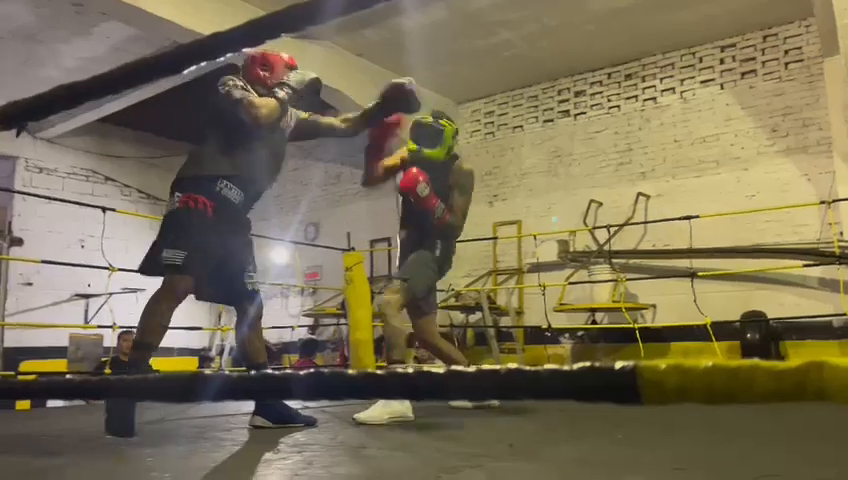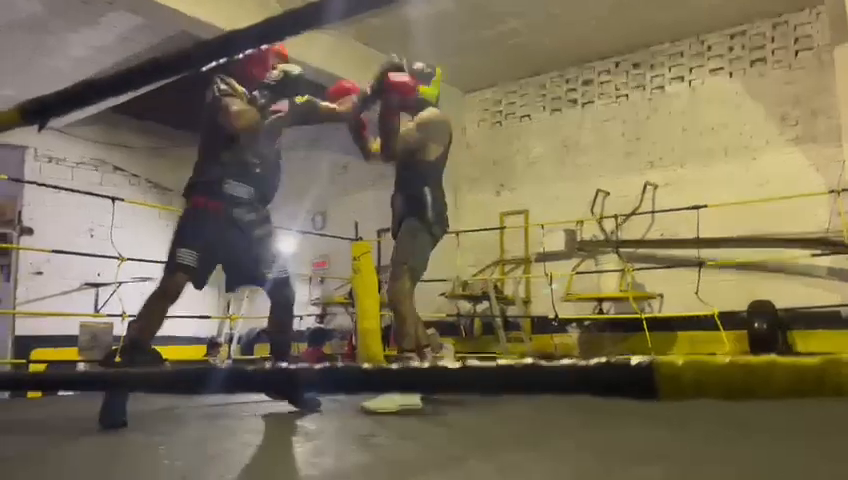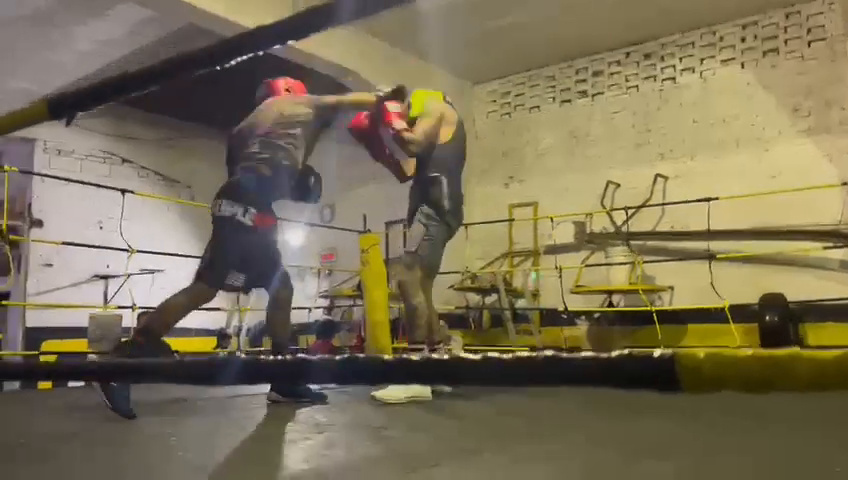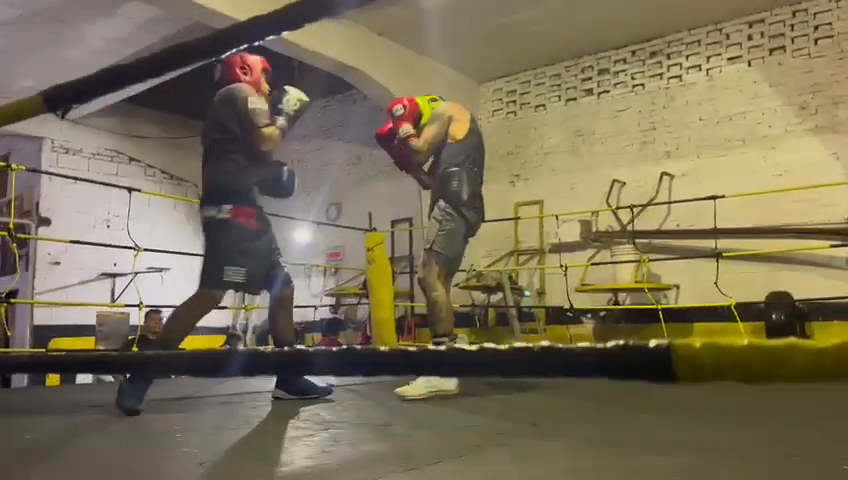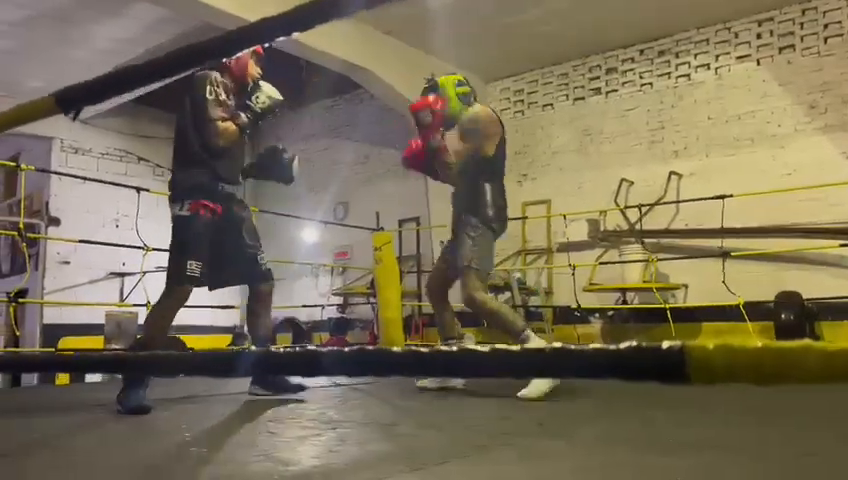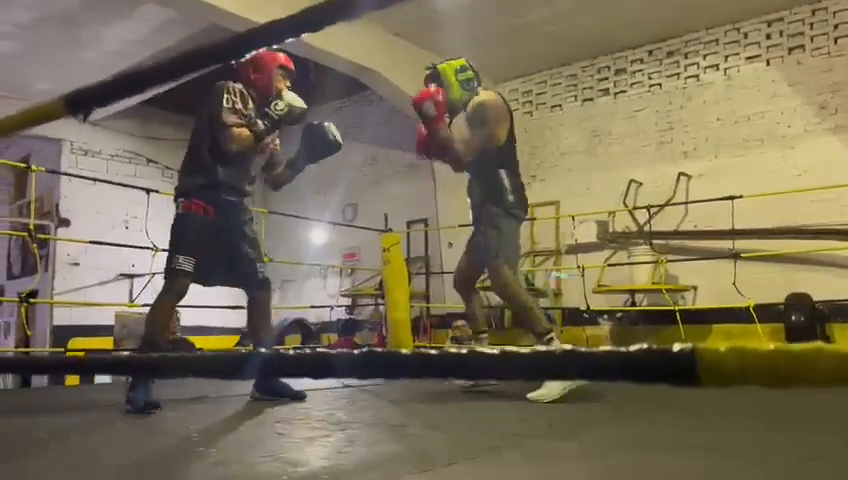
dt=0.3s
person 1, frame 1
left shoulder: (288, 117)
right shoulder: (232, 86)
left elbow: (341, 126)
right elbow: (257, 113)
left wrist: (383, 104)
right wrist: (289, 90)
left hip: (233, 213)
right hip: (199, 199)
left knee: (250, 306)
right knee: (177, 285)
left ankle: (267, 403)
person 1, frame 2
left shoulder: (285, 103)
right shoulder: (225, 85)
left elbow: (338, 113)
right elbow: (236, 122)
right wrist: (269, 89)
left hip: (251, 213)
right hip: (210, 203)
left knee: (282, 290)
right knee: (174, 284)
left ankle: (283, 378)
person 1, frame 3
left shoulder: (243, 128)
right shoulder: (299, 105)
right elbow: (349, 100)
left wrist: (297, 185)
right wrist: (384, 96)
left hip: (249, 208)
right hip: (250, 207)
left knee: (282, 289)
right knee: (206, 287)
left ankle: (284, 379)
right ankle: (125, 362)
person 1, frame 4
left shoulder: (227, 105)
right shoulder: (238, 94)
right elbow: (267, 141)
left wrist: (270, 179)
right wrist: (286, 112)
left hip: (242, 208)
right hip: (230, 206)
left knee: (283, 287)
right knee: (212, 293)
left ankle: (288, 377)
right ankle: (140, 376)
person 1, frame 5
left shoulder: (232, 99)
right shoulder: (207, 80)
right elbow: (219, 137)
left wrist: (257, 167)
right wrist: (253, 110)
left hip: (228, 202)
right hip: (198, 201)
left knee: (263, 282)
right knee: (180, 289)
left ankle: (264, 372)
right ankle: (135, 380)
person 1, frame 6
left shoulder: (266, 119)
right shoulder: (229, 92)
left elbow: (275, 180)
right elbow: (233, 141)
left wrist: (307, 153)
right wrist: (272, 118)
left hip: (235, 208)
right hip: (201, 202)
left knee: (260, 290)
right knee: (177, 284)
left ankle: (264, 377)
right ankle: (142, 379)
person 2, frame 1
left shoulder: (459, 171)
right shoulder: (407, 156)
left elbow: (454, 228)
right elbow: (369, 180)
left wrist: (426, 198)
right wrist: (377, 141)
left hip: (433, 250)
right hip: (410, 250)
left knee: (388, 303)
right knee: (426, 334)
left ankle: (397, 396)
person 2, frame 2
left shoulder: (432, 119)
right shoulder: (409, 122)
left elbow: (393, 149)
right elbow: (373, 153)
left wrist: (386, 103)
right wrist: (364, 103)
left hip: (423, 215)
right hip: (412, 216)
left knee: (398, 291)
right knee: (401, 295)
right ankle: (429, 366)
person 2, frame 3
left shoulder: (435, 107)
right shoulder: (434, 128)
left elbow: (413, 145)
right elbow: (408, 171)
left hip: (437, 207)
right hip: (432, 209)
left knee: (408, 279)
right knee: (421, 289)
person 2, frame 4
left shoulder: (446, 110)
right shoulder: (450, 139)
left elbow: (420, 153)
right elbow: (427, 180)
left wrist: (402, 124)
right wrist: (396, 148)
left hip: (456, 204)
right hip: (455, 206)
left knee: (429, 276)
right knee: (438, 285)
person 2, frame 5
left shoulder: (477, 116)
right shoulder: (461, 129)
left elbow: (452, 168)
right elbow: (453, 174)
left wrist: (429, 130)
right wrist: (425, 161)
left hip: (481, 216)
right hip: (467, 217)
left knee: (474, 294)
right knee: (435, 287)
person 2, frame 6
left shoulder: (485, 102)
right shoulder: (471, 115)
left elbow: (463, 153)
right elbow: (461, 162)
left wrist: (434, 119)
right wrist: (436, 146)
left hip: (501, 204)
right hip: (490, 206)
left knee: (505, 283)
right knee: (463, 280)
